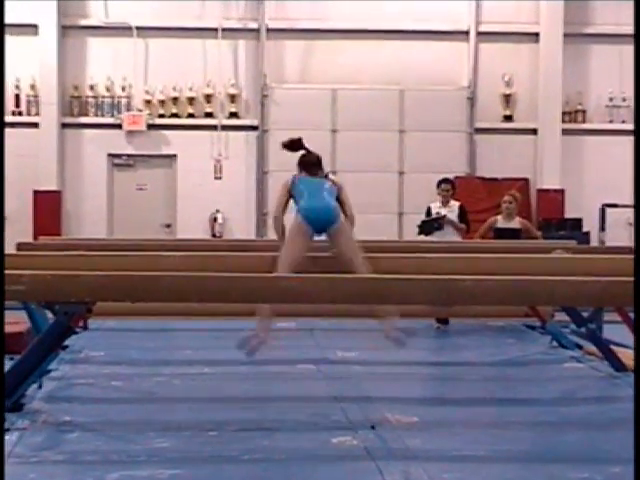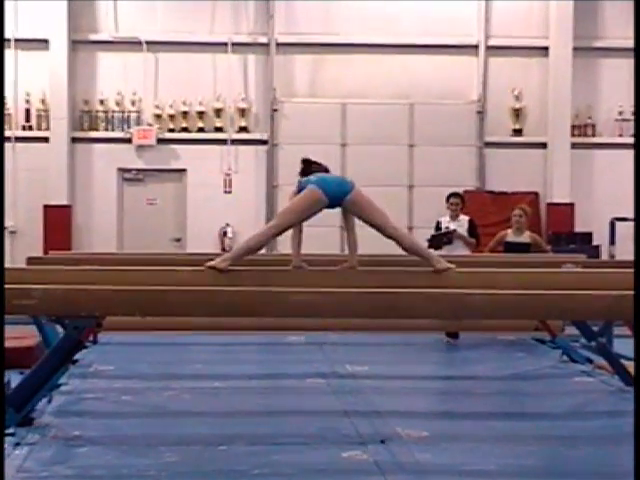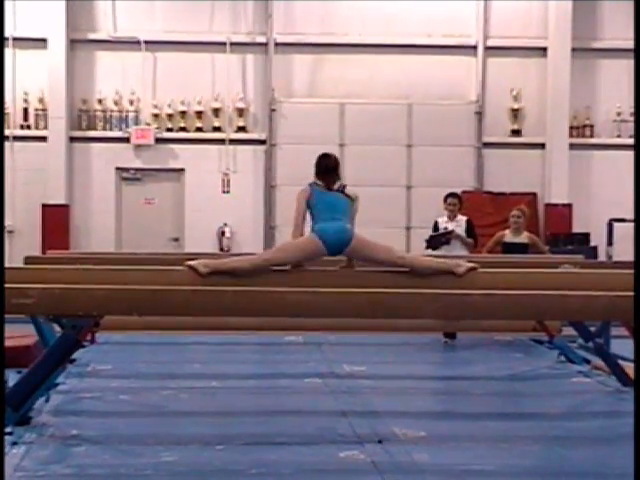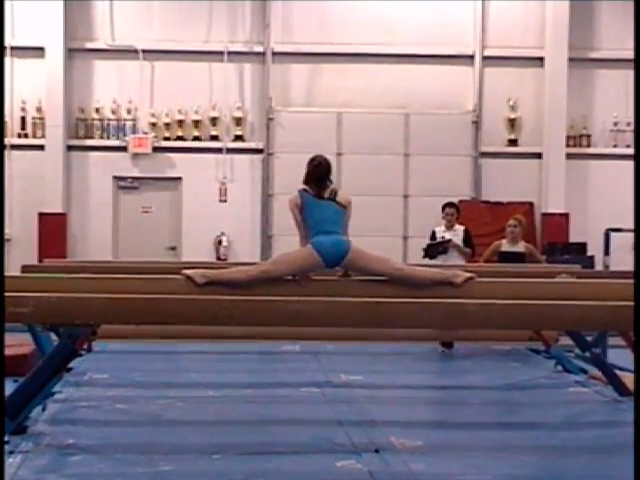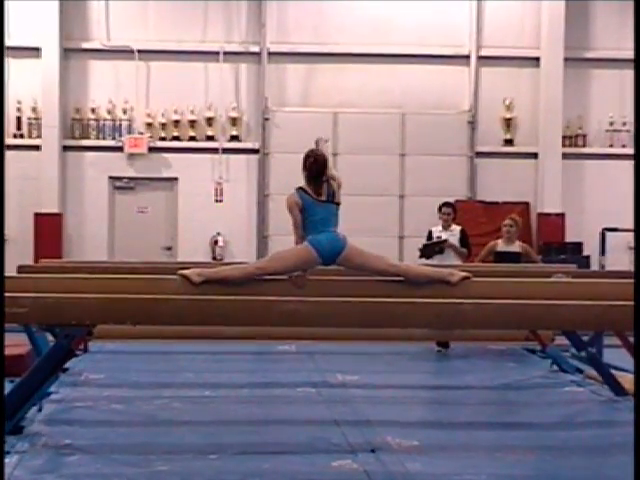
dt=0.5s
person 1, frame 1
left shoulder: (294, 180)
right shoulder: (334, 182)
left elbow: (278, 214)
right elbow: (350, 215)
left wrist: (282, 240)
right wrist: (347, 240)
left hip: (307, 217)
right hip: (330, 214)
left knee: (283, 274)
right knee: (362, 272)
left ankle: (262, 331)
right ankle: (388, 324)
person 1, frame 2
left shoulder: (300, 186)
right shoulder: (336, 178)
left elbow: (296, 227)
right elbow: (350, 226)
left wrist: (296, 259)
right wrist: (352, 260)
left hip: (319, 189)
right hip: (344, 186)
left knee: (273, 228)
right knee: (392, 230)
left ankle: (225, 259)
right ankle: (436, 261)
person 1, frame 3
left shoulder: (306, 191)
right shoulder: (351, 194)
left elbow: (298, 225)
left wrist: (297, 257)
right wrist: (350, 258)
left hip: (321, 237)
right hip: (346, 237)
left knee: (264, 259)
right knee: (402, 259)
left ankle: (208, 265)
right ankle: (455, 265)
person 1, frame 4
left shoulder: (297, 199)
right shoulder: (343, 199)
left elbow: (304, 236)
left wrist: (304, 269)
right wrist: (345, 266)
left hip: (318, 248)
right hip: (342, 247)
left knee: (261, 271)
right knee: (398, 270)
left ankle: (204, 275)
right ankle: (453, 276)
person 1, frame 5
left shoulder: (295, 198)
right shoulder: (336, 186)
left elbow: (299, 235)
right elbow: (329, 173)
left wrist: (299, 267)
right wrist: (323, 153)
left hip: (314, 248)
right hip: (339, 245)
left knee: (257, 268)
right knee: (395, 267)
left ankle: (201, 274)
right ankle: (450, 274)
person 2, frame 1
left shoulder: (459, 207)
right shoulder: (431, 208)
left elbow: (466, 229)
left wrist: (451, 222)
left ankle: (443, 318)
right ankle: (440, 318)
person 2, frame 2
left shoulder: (468, 221)
right shoulder: (440, 222)
left elbow: (475, 243)
right elbow: (435, 245)
left wrist: (461, 236)
right wrist: (442, 239)
left ankle: (452, 332)
right ankle: (450, 332)
person 2, frame 3
left shoulder: (466, 221)
right shoulder: (438, 222)
left elbow: (473, 244)
right elbow: (433, 245)
left wrist: (458, 236)
left ankle: (450, 332)
right ankle: (448, 332)
person 2, frame 4
left shoulder: (464, 231)
right shoulder: (436, 232)
left elbow: (471, 254)
right elbow: (430, 255)
left wrist: (456, 246)
right wrist: (438, 249)
left ankle: (447, 341)
right ankle: (445, 340)
person 2, frame 5
left shoulder: (460, 231)
right shoulder: (432, 231)
left elbow: (467, 254)
left wrist: (452, 246)
left ankle: (443, 341)
right ankle: (441, 340)
